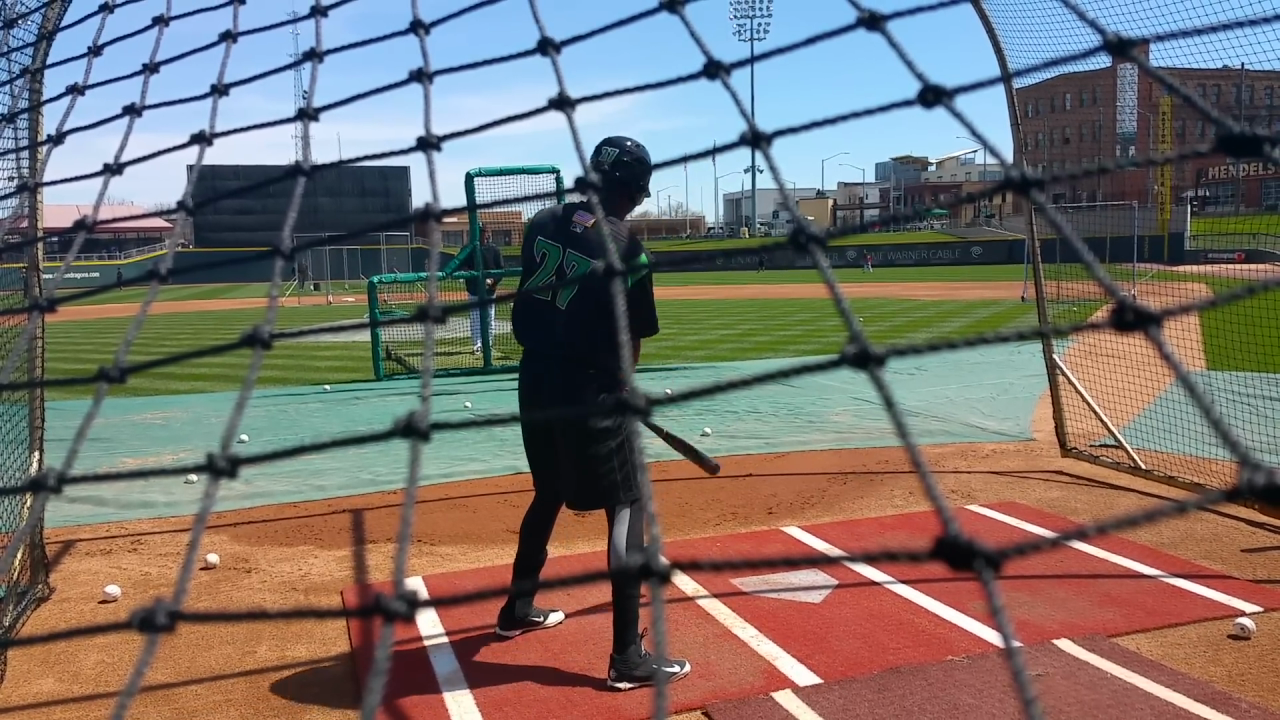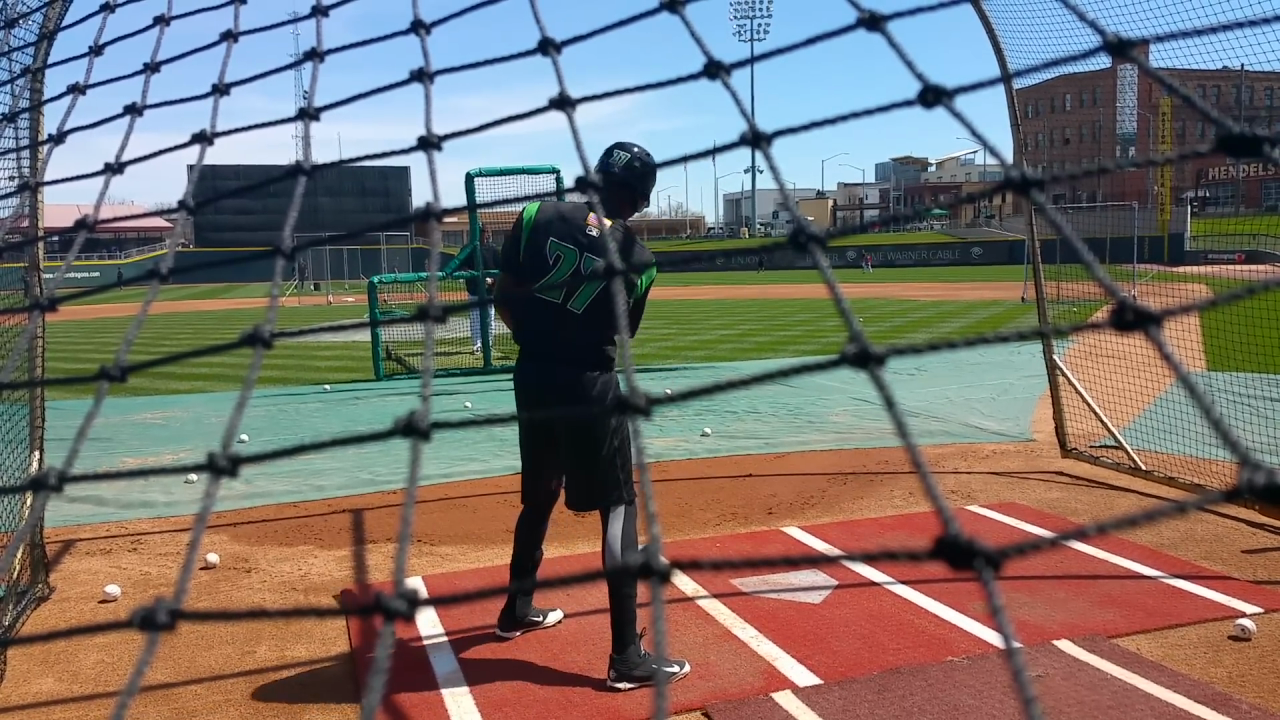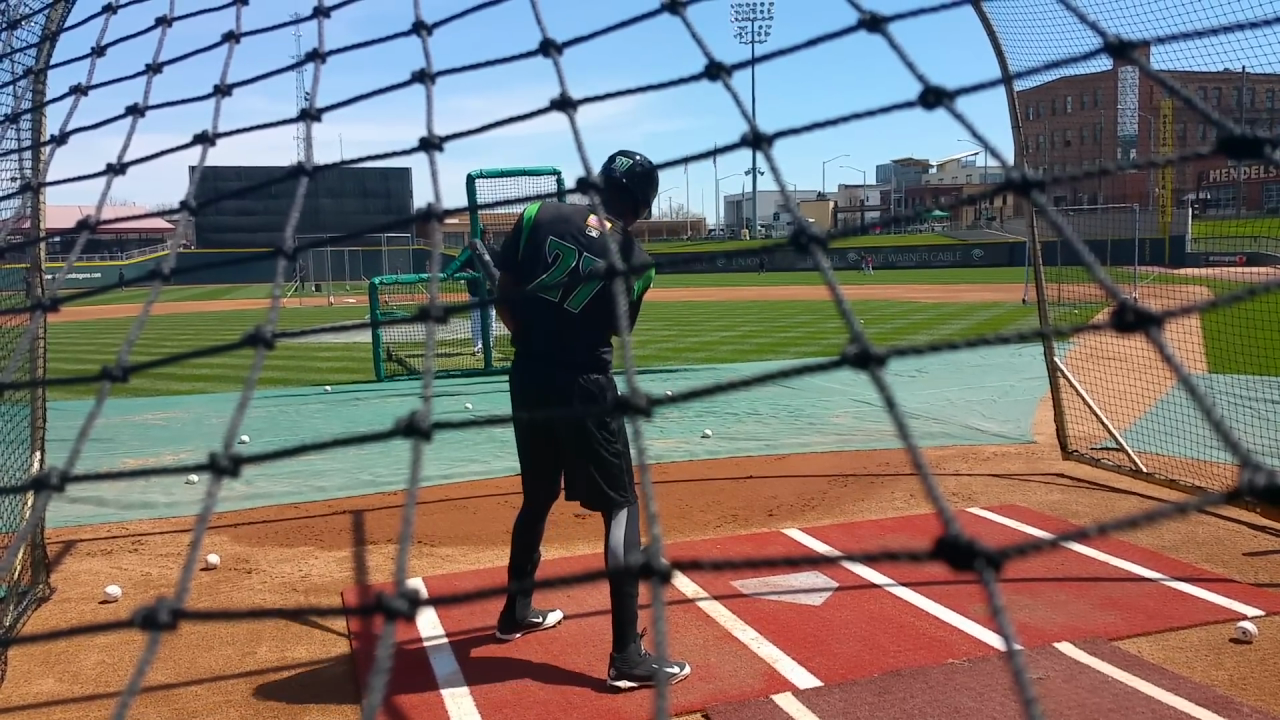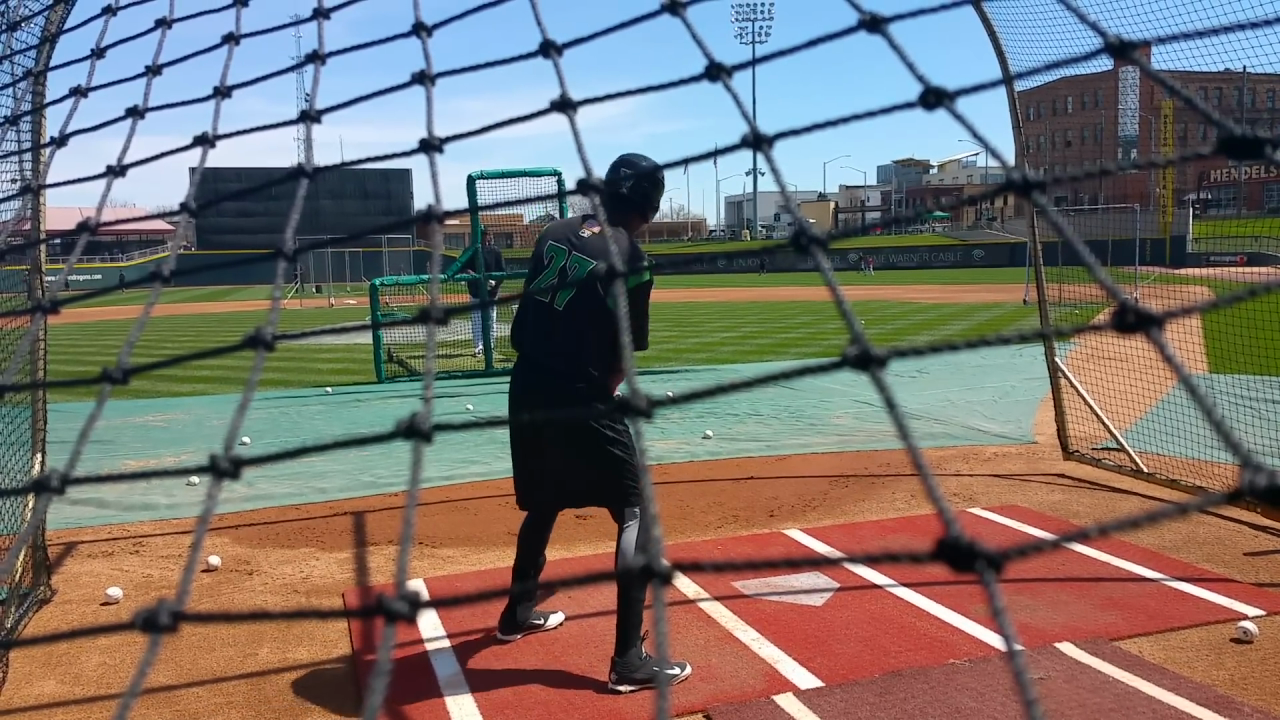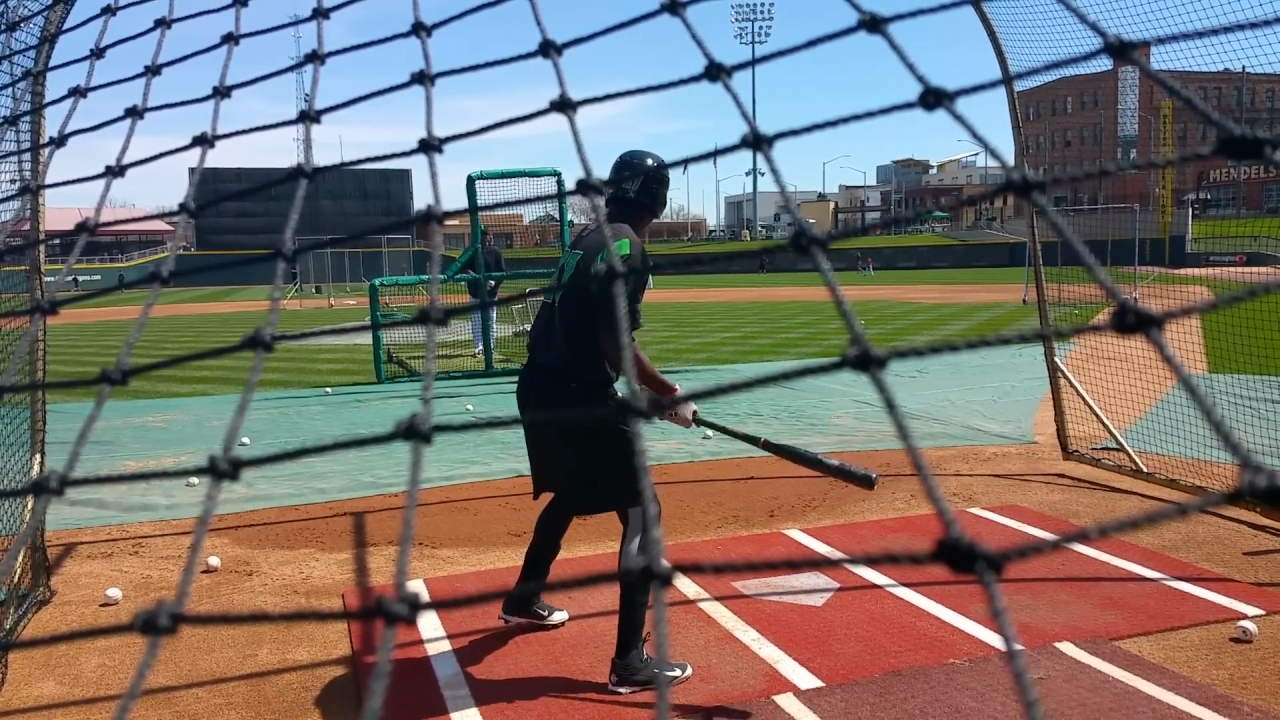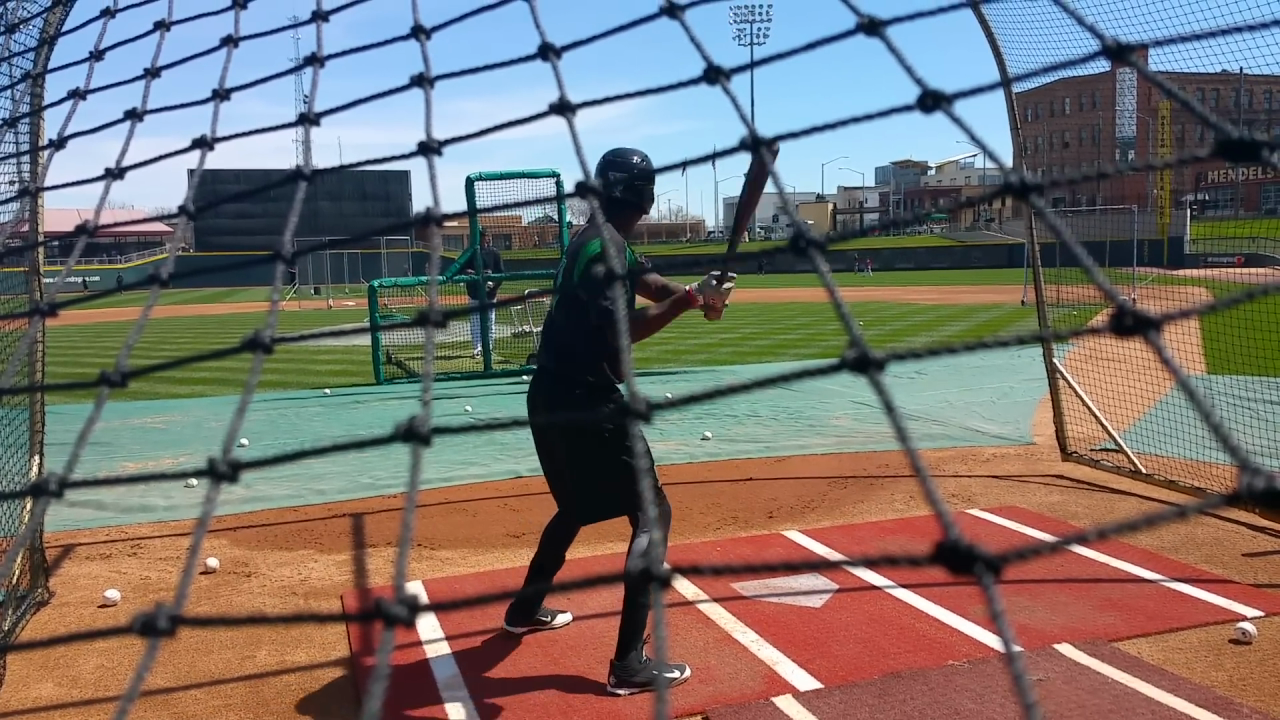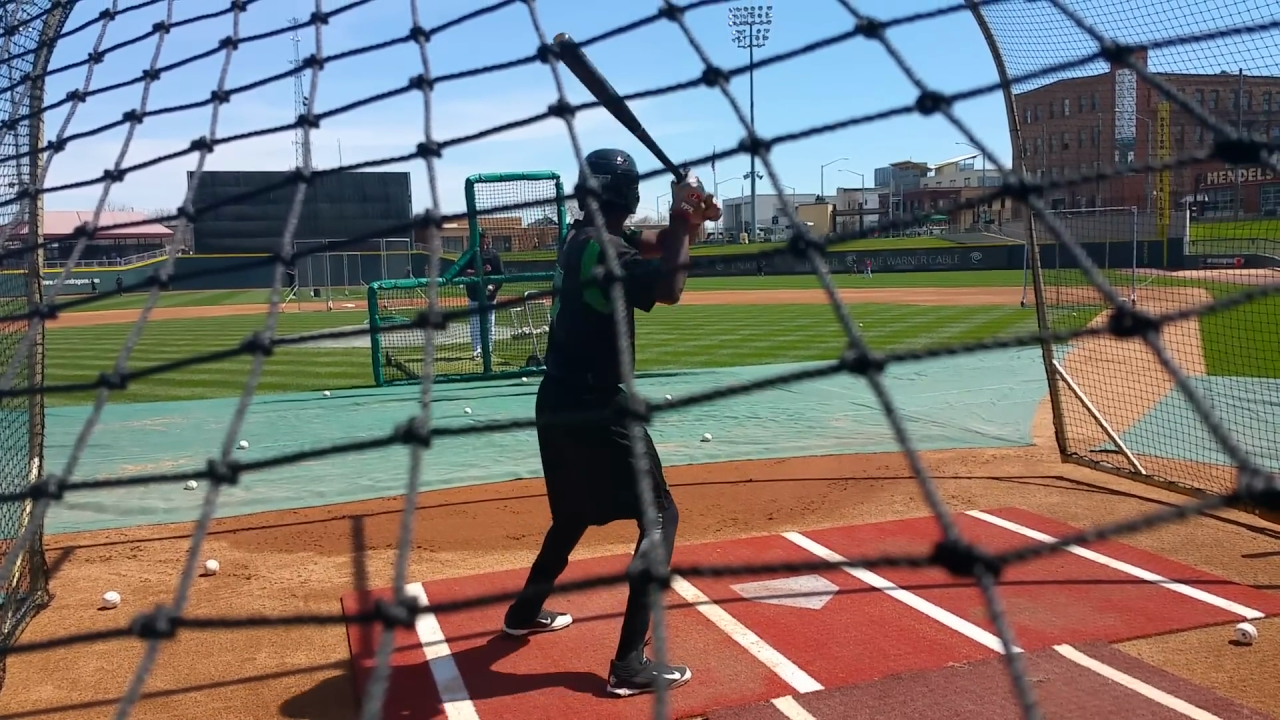
dt=0.2s
person 1, frame 1
left shoulder: (543, 221)
right shoulder: (631, 252)
left elbow: (527, 303)
right elbow: (631, 341)
right wrist: (620, 384)
left hip: (535, 376)
right hip: (590, 385)
left knee: (548, 494)
right knee: (625, 508)
left ankle: (518, 608)
right ankle: (628, 657)
person 1, frame 2
left shoulder: (539, 215)
right shoulder: (638, 260)
left elbow: (504, 298)
right elbow: (619, 330)
left hip: (533, 375)
right hip: (589, 384)
left knee: (538, 495)
right knee: (617, 508)
left ankle: (517, 609)
right ankle: (627, 657)
person 1, frame 3
left shoulder: (541, 216)
right shoulder: (636, 263)
left elbow: (503, 296)
right elbow: (610, 328)
left hip: (529, 377)
right hip: (584, 385)
left knee: (538, 496)
right knee: (620, 508)
left ankle: (516, 611)
right ankle: (628, 655)
person 1, frame 4
left shoulder: (557, 231)
right shoulder: (630, 259)
left elbow: (531, 307)
right elbow: (622, 349)
right wrist: (606, 394)
left hip: (528, 384)
right hip: (577, 394)
left knee: (547, 501)
right knee: (636, 511)
left ankle: (517, 612)
right ankle: (629, 659)
person 1, frame 5
left shoulder: (590, 237)
right shoulder: (626, 248)
right elbow: (619, 343)
left wrist: (649, 385)
right wrist: (666, 393)
left hip: (539, 386)
right hip: (579, 396)
left knee: (568, 494)
right knee: (638, 515)
left ankle: (524, 600)
right ankle: (630, 661)
person 1, frame 6
left shoulder: (599, 239)
right shoulder: (604, 246)
left elbow: (644, 285)
right elbow: (625, 330)
left wrist: (695, 291)
right wrist: (688, 300)
left hip: (550, 394)
right hip: (584, 400)
left knee: (578, 505)
right knee: (652, 515)
left ankle: (527, 606)
right ankle: (629, 663)
person 1, frame 7
left shoulder: (582, 238)
right shoulder: (601, 247)
left elbow: (653, 248)
right elbow: (666, 291)
left wrist: (686, 218)
right wrist: (682, 222)
left hip: (559, 398)
right hip: (594, 405)
left knee: (577, 511)
right knee: (660, 516)
left ankle: (526, 610)
right ankle: (630, 663)
